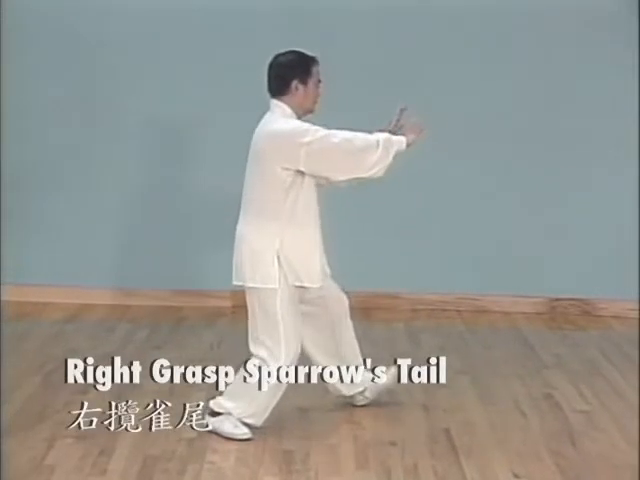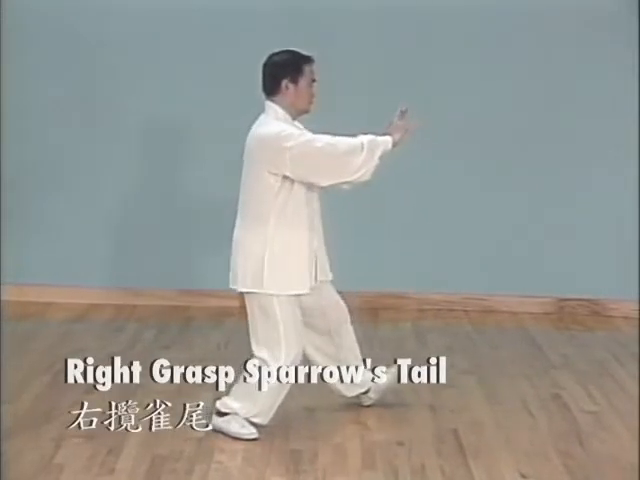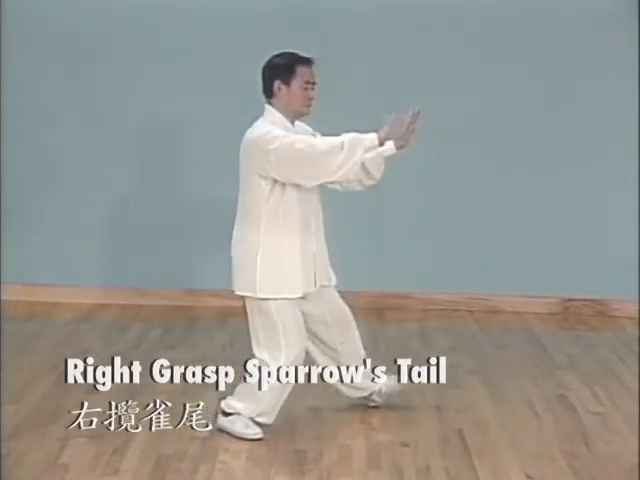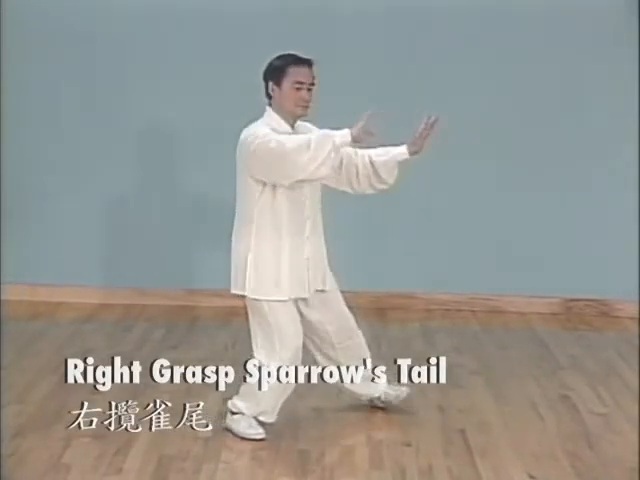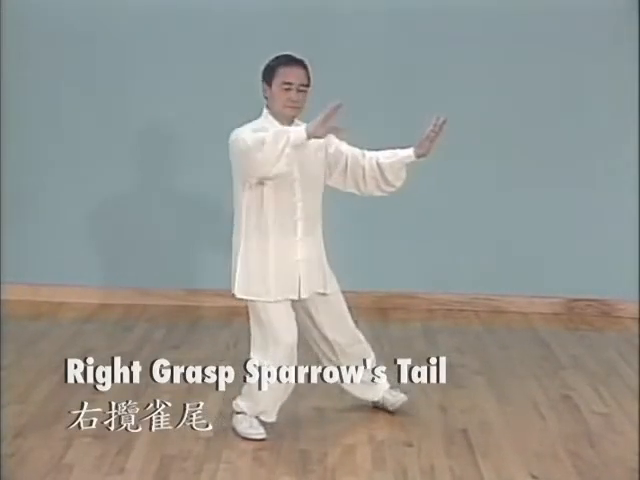
dt=0.4s
person 1, frame 1
left shoulder: (285, 131)
right shoulder: (284, 133)
left elbow: (335, 158)
right elbow: (345, 152)
left wrist: (384, 140)
right wrist: (399, 141)
left hip: (292, 255)
right hip: (272, 258)
left knee: (331, 310)
right knee: (279, 350)
left ankle: (358, 386)
right ankle: (226, 412)
person 1, frame 2
left shoulder: (288, 132)
right shoulder: (272, 136)
left elbow: (331, 161)
right elbow: (334, 158)
left wrist: (383, 141)
right wrist: (387, 141)
left hip: (295, 258)
right hip: (270, 262)
left knee: (330, 319)
right knee: (282, 351)
left ankle: (360, 385)
right ankle: (232, 412)
person 1, frame 3
left shoulder: (299, 134)
right shoulder: (263, 138)
left elbow: (342, 166)
right elbow: (324, 158)
left wrist: (393, 146)
right wrist: (375, 139)
left hip: (301, 259)
right hip: (269, 263)
left knee: (333, 323)
right knee: (284, 349)
left ankle: (365, 386)
right ankle: (237, 411)
person 1, frame 4
left shoulder: (310, 136)
right shoulder: (256, 139)
left elbow: (355, 167)
right elbow: (293, 156)
left wrist: (406, 151)
right wrist: (346, 137)
left hip: (306, 260)
right hip: (268, 263)
left knee: (337, 328)
right knee: (282, 346)
left ankle: (371, 387)
right ankle: (245, 411)
person 1, frame 5
left shoulder: (319, 142)
right shoulder: (246, 138)
left elbow: (363, 168)
right elbow: (261, 155)
left wrist: (413, 153)
right wrist: (304, 134)
left hip: (309, 261)
right hip: (266, 263)
left knee: (339, 331)
right knee: (278, 344)
left ankle: (374, 389)
right ankle: (249, 411)
